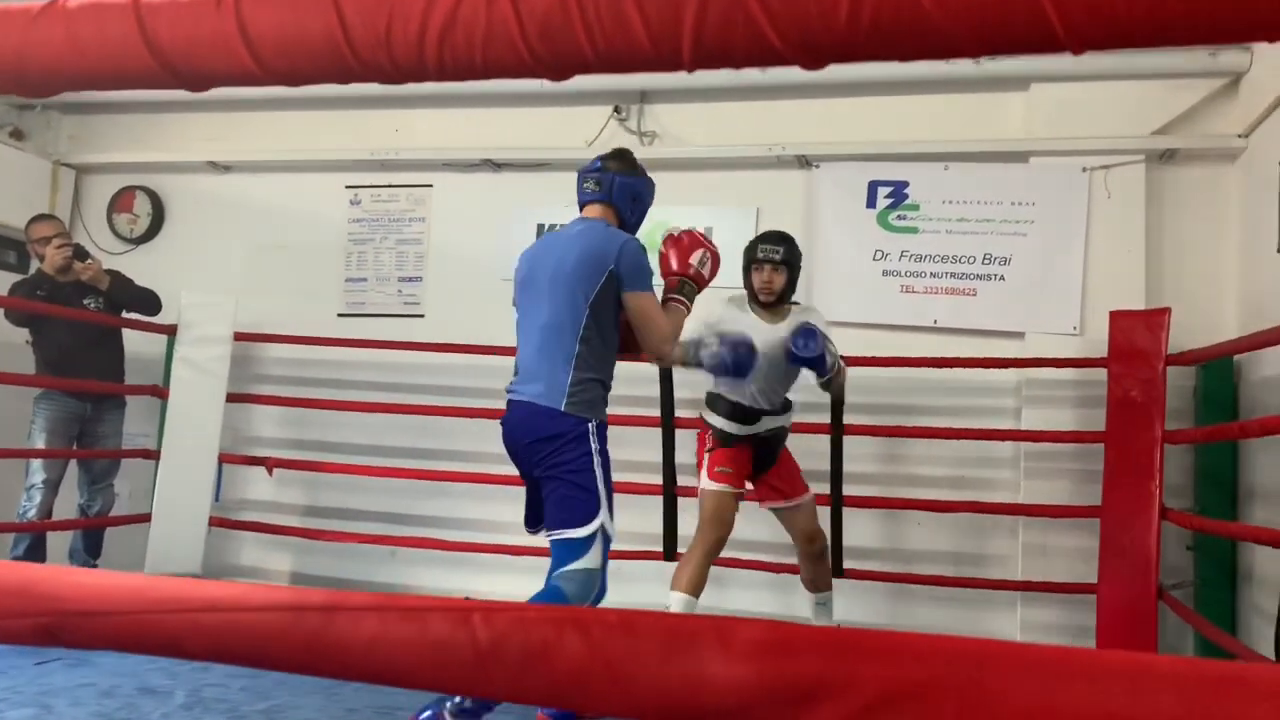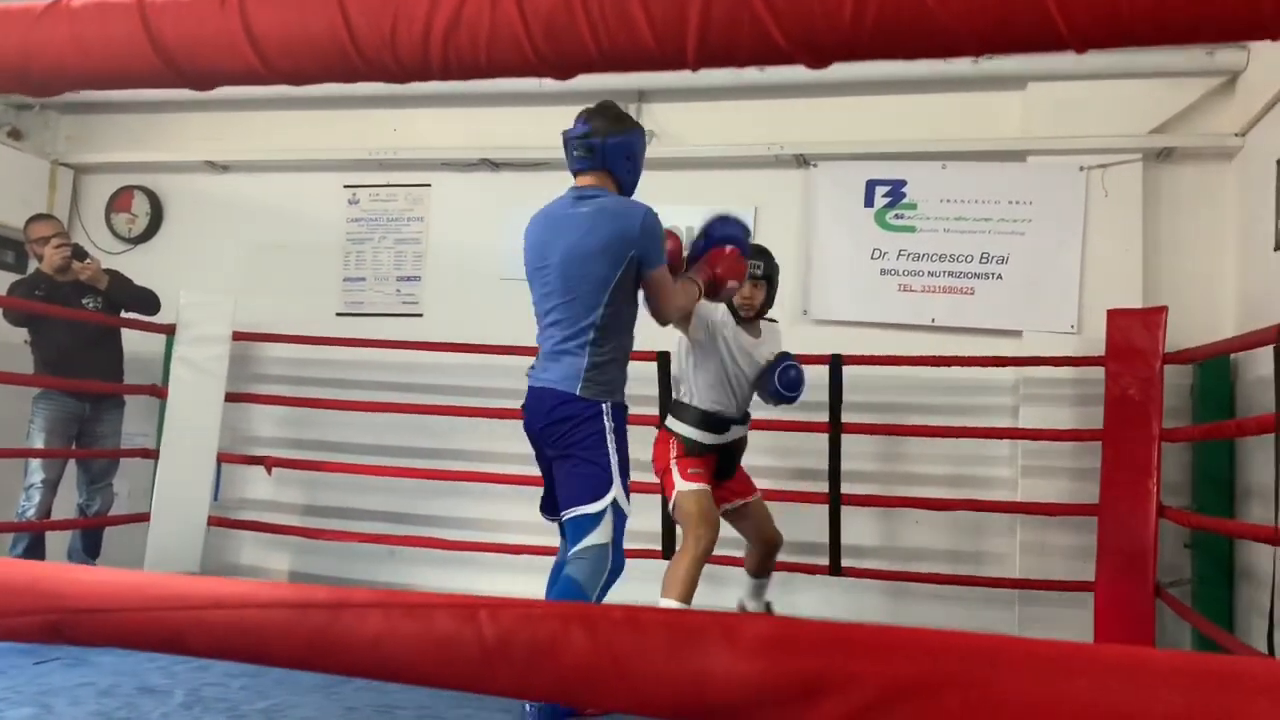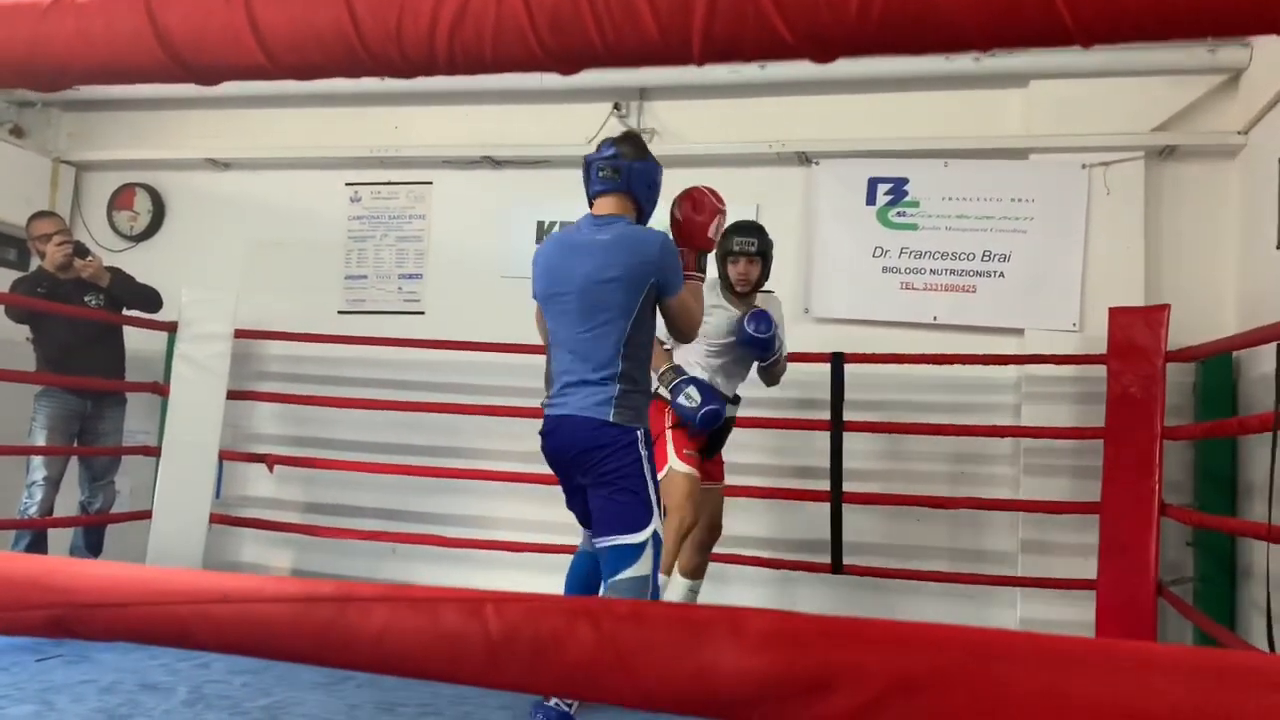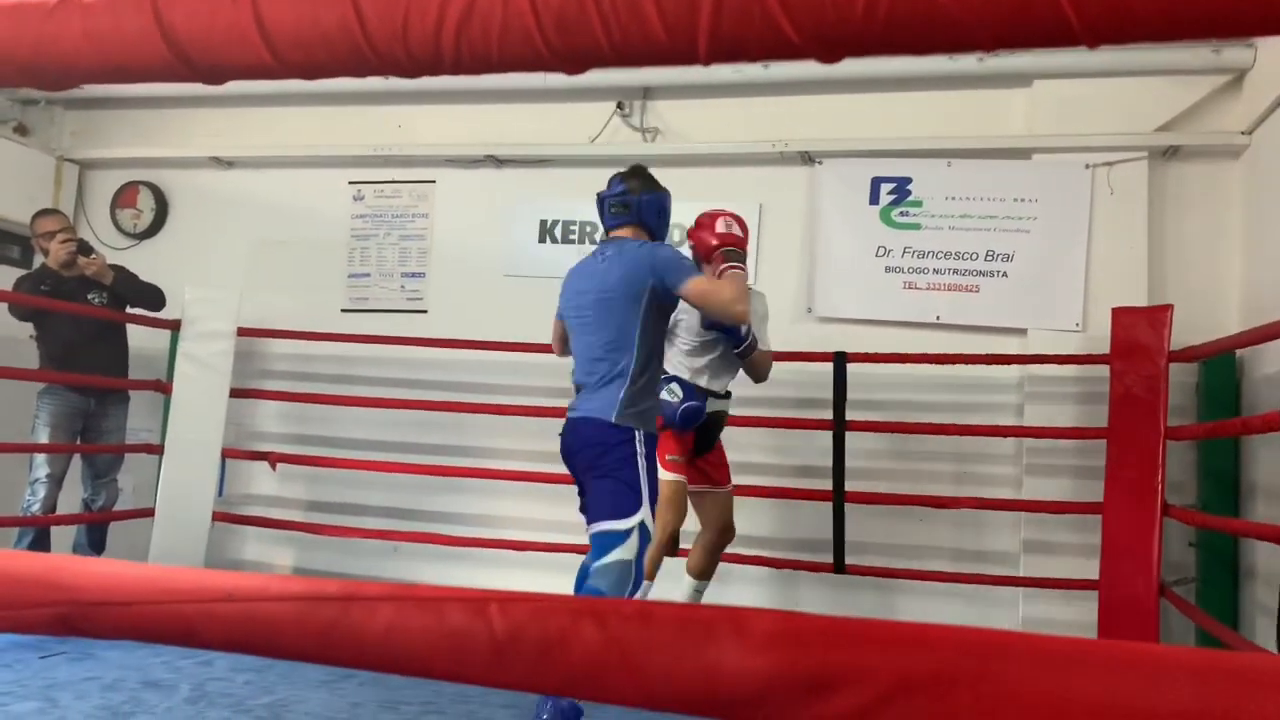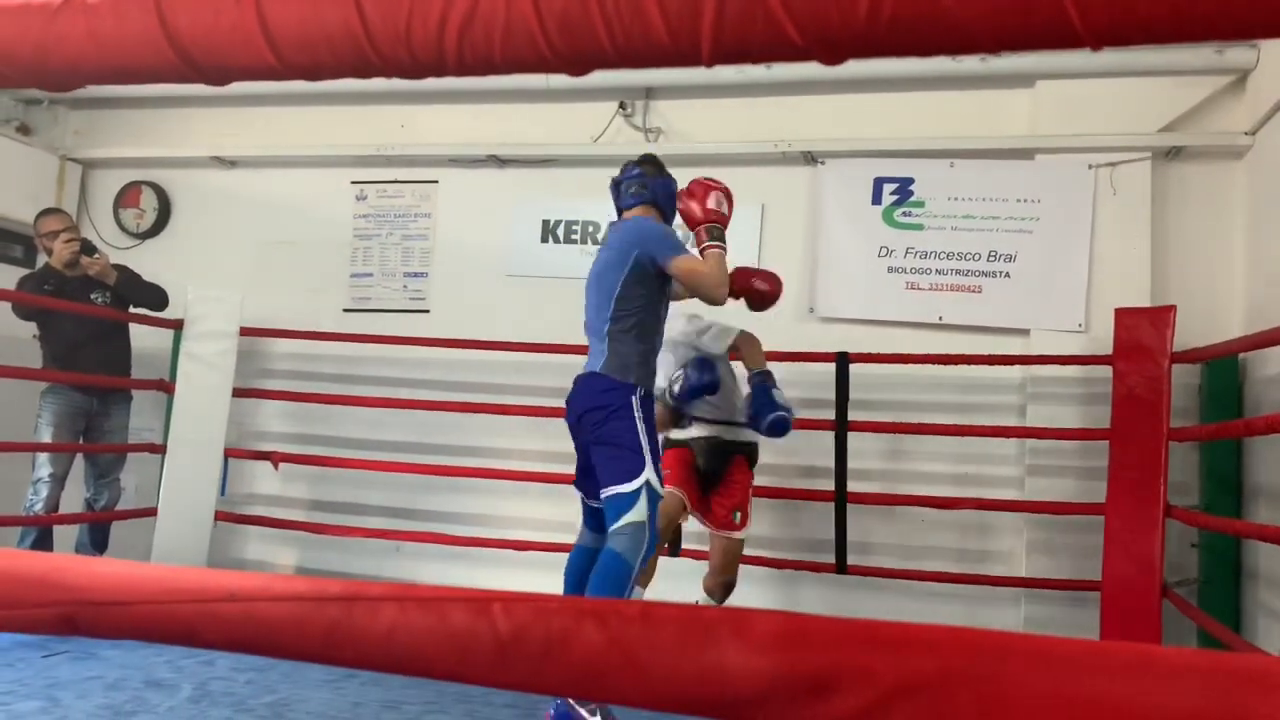
dt=0.2s
person 1, frame 1
left shoulder: (536, 251)
right shoulder: (620, 246)
right elbow: (660, 345)
right wrist: (682, 291)
left hip: (522, 417)
right hip: (569, 423)
left knee: (579, 559)
right knee: (576, 581)
person 1, frame 2
left shoulder: (540, 226)
right shoulder: (634, 220)
right elbow: (671, 312)
right wrist: (703, 280)
left hip: (543, 399)
right hip: (587, 404)
left knee: (577, 544)
right knee: (594, 555)
person 1, frame 3
left shoulder: (550, 249)
right shoulder: (653, 247)
right elbow: (687, 328)
right wrist: (694, 258)
left hip: (558, 426)
right hip: (614, 431)
left knee: (602, 541)
right knee: (631, 584)
person 1, frame 4
left shoulder: (578, 274)
right shoulder: (656, 259)
right elbow: (735, 310)
right wrist: (730, 259)
left hip: (578, 430)
right hip: (620, 434)
left knee: (608, 544)
right knee: (615, 574)
person 1, frame 5
left shoulder: (620, 240)
right shoulder: (649, 233)
right elbow: (713, 289)
left wrist: (741, 282)
right wrist: (711, 231)
left hip: (592, 398)
right hip: (617, 397)
left knee: (597, 532)
right knee: (633, 530)
person 2, frame 1
left shoulder: (808, 320)
right shoulder: (731, 313)
left elbow: (837, 384)
left wrist: (824, 361)
left hip: (769, 438)
right hip: (725, 435)
left knee: (813, 539)
right knee: (713, 533)
left ankle: (824, 626)
person 2, frame 2
left shoulder: (770, 335)
right shoulder: (708, 319)
left elbow: (768, 383)
left wrist: (781, 380)
left hip: (726, 448)
right hip: (684, 446)
left knee: (768, 540)
right knee: (702, 537)
left ankle: (754, 605)
person 2, frame 3
left shoulder: (769, 308)
right shoulder: (699, 299)
left elbow: (772, 379)
right elbow: (655, 345)
left wrist: (770, 353)
right wrist: (676, 381)
left hip: (711, 426)
right hip: (676, 414)
left knee: (709, 529)
right knee: (685, 513)
left ankle: (682, 609)
person 2, frame 4
left shoulder: (754, 303)
right shoulder: (678, 299)
left elbow: (760, 372)
left wrist: (742, 337)
right wrist: (661, 383)
left hip: (706, 424)
right hip: (667, 416)
left knee: (721, 529)
right knee: (669, 520)
left ankle: (686, 608)
person 2, frame 5
left shoulder: (682, 329)
left elbow: (746, 341)
right elbow: (660, 424)
left wrist: (763, 384)
right wrist: (675, 396)
left hip: (730, 452)
right hip: (684, 448)
left knee: (724, 573)
right knee: (657, 526)
person 3, frame 1
left shoulder: (107, 279)
right shoulder: (30, 288)
left elbow: (152, 305)
left wrist: (105, 282)
right wrist: (47, 272)
left hip: (107, 403)
right hip: (56, 401)
left knee: (99, 496)
right knee: (40, 491)
left ankle: (84, 568)
person 3, frame 2
left shoulder: (106, 279)
right shoulder: (28, 288)
left elbow: (151, 304)
left wrist: (103, 283)
right wrist: (45, 272)
left hip: (105, 403)
right hip: (55, 400)
left knee: (98, 496)
right knee: (39, 490)
left ankle: (82, 568)
person 3, frame 3
left shoulder: (108, 276)
right shoulder: (31, 285)
left elbow: (153, 302)
right elbow: (15, 313)
left wrist: (105, 280)
right wrist: (47, 269)
left hip: (107, 401)
right hip: (57, 398)
left knee: (99, 493)
right knee: (41, 487)
person 3, frame 4
left shoulder: (111, 274)
right shoulder: (34, 283)
left elbow: (156, 300)
right elbow: (18, 310)
left wrist: (109, 278)
right wrist: (51, 267)
left hip: (110, 398)
right hip: (60, 395)
left knee: (102, 491)
right knee: (44, 485)
person 3, frame 5
left shoulder: (114, 274)
right shoulder: (37, 282)
left elbow: (159, 300)
right elbow: (22, 310)
left wrist: (112, 278)
right wrist: (54, 266)
left hip: (113, 398)
right hip: (63, 395)
left knee: (105, 491)
right knee: (46, 484)
left ankle: (90, 562)
